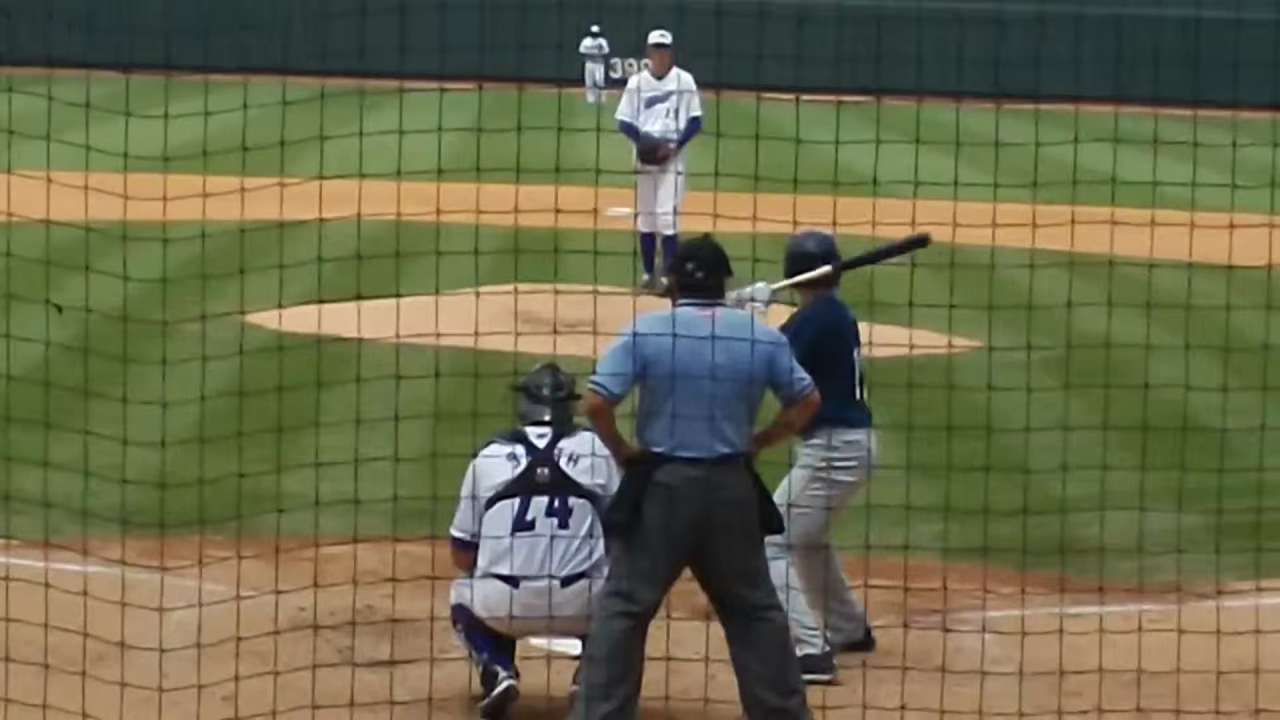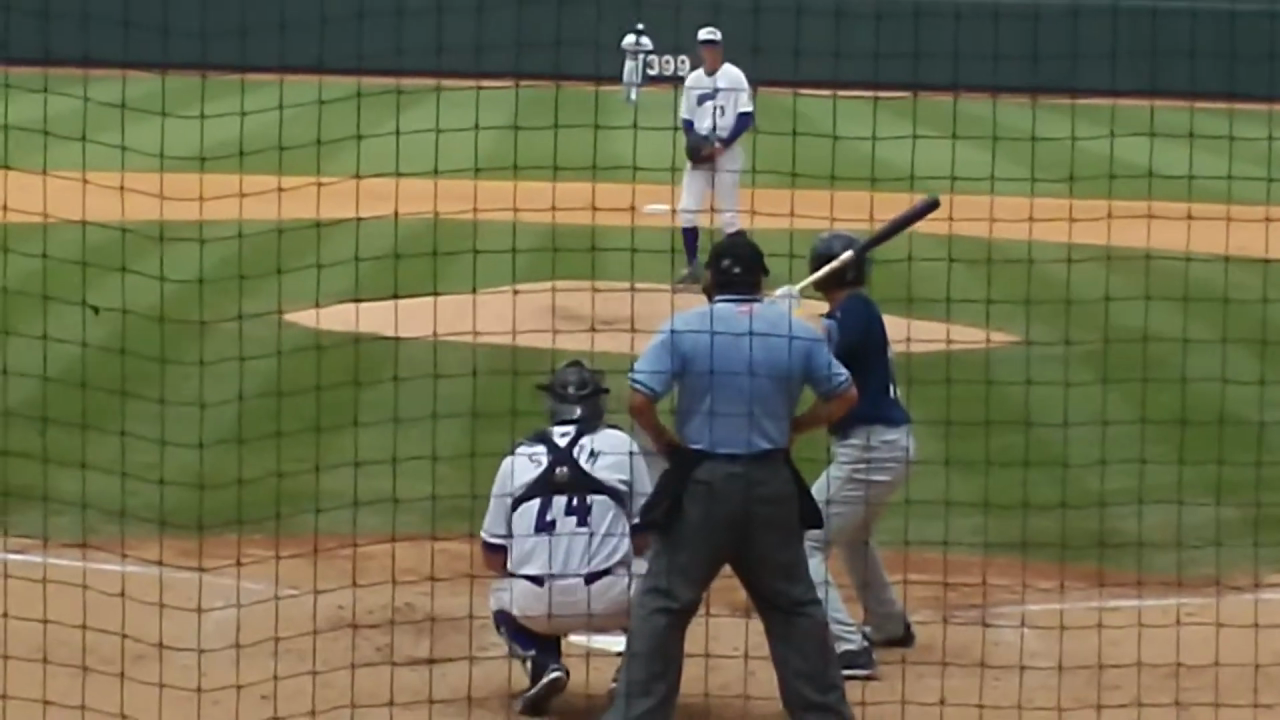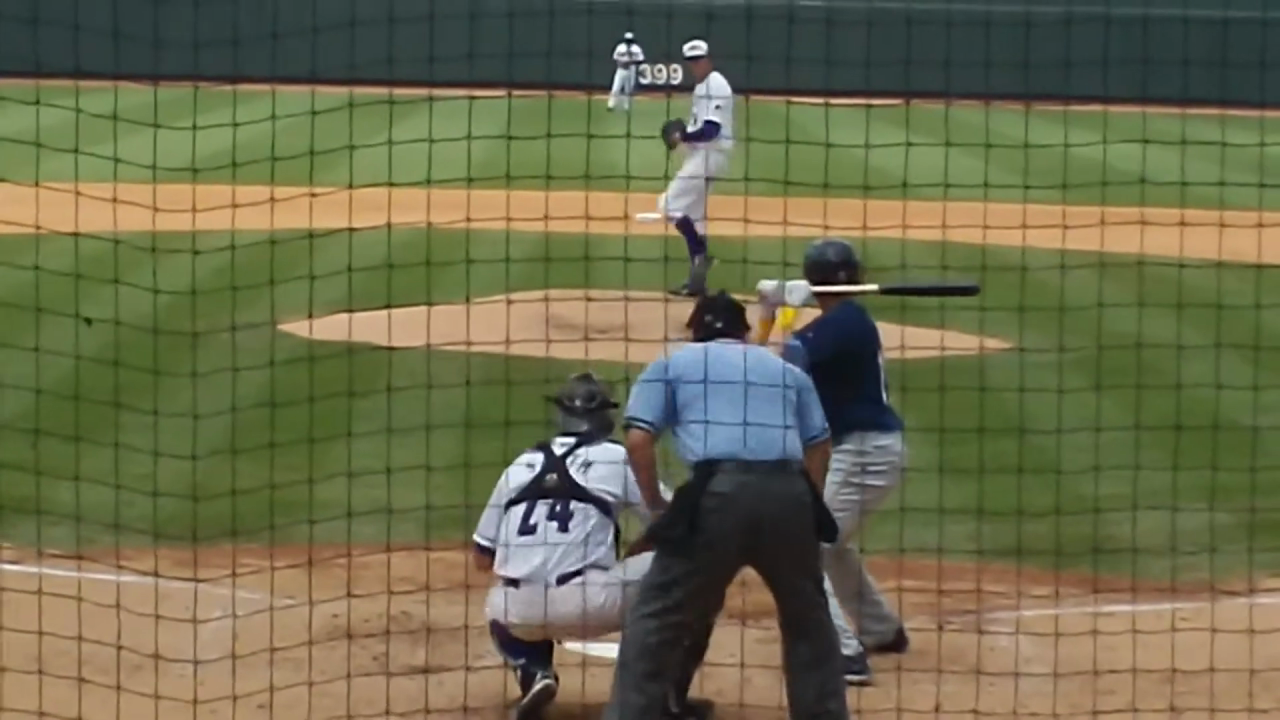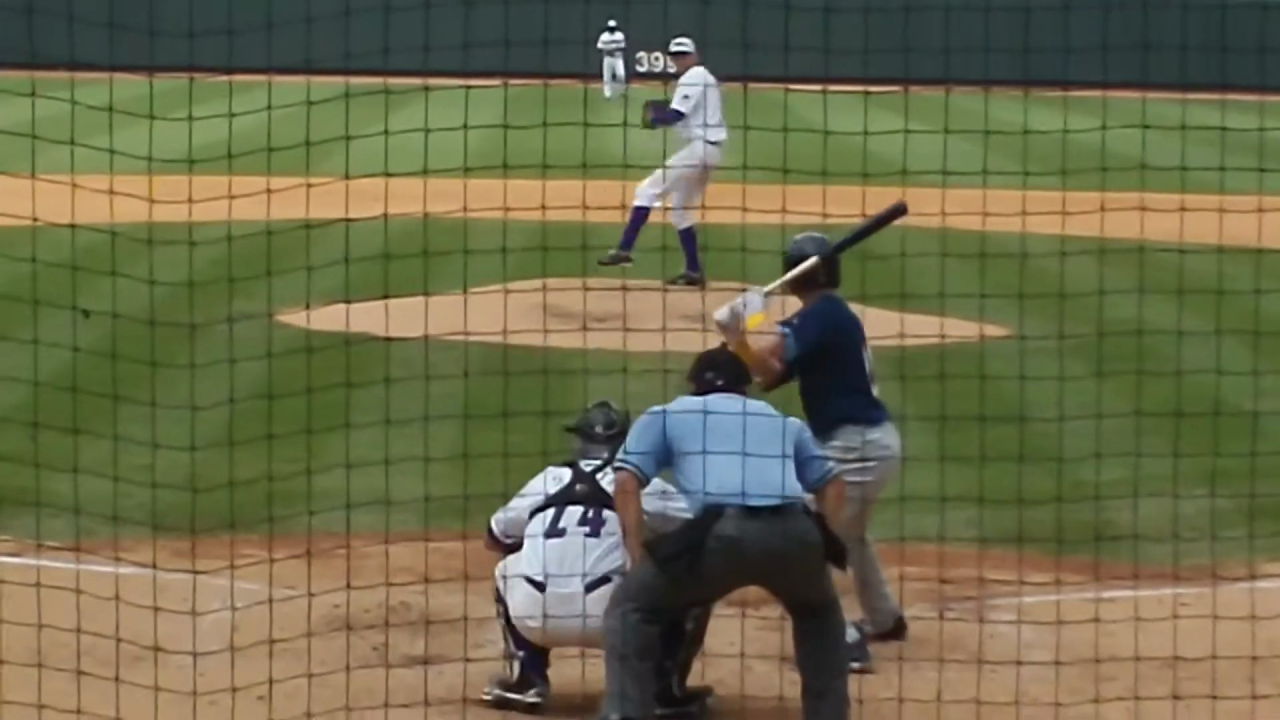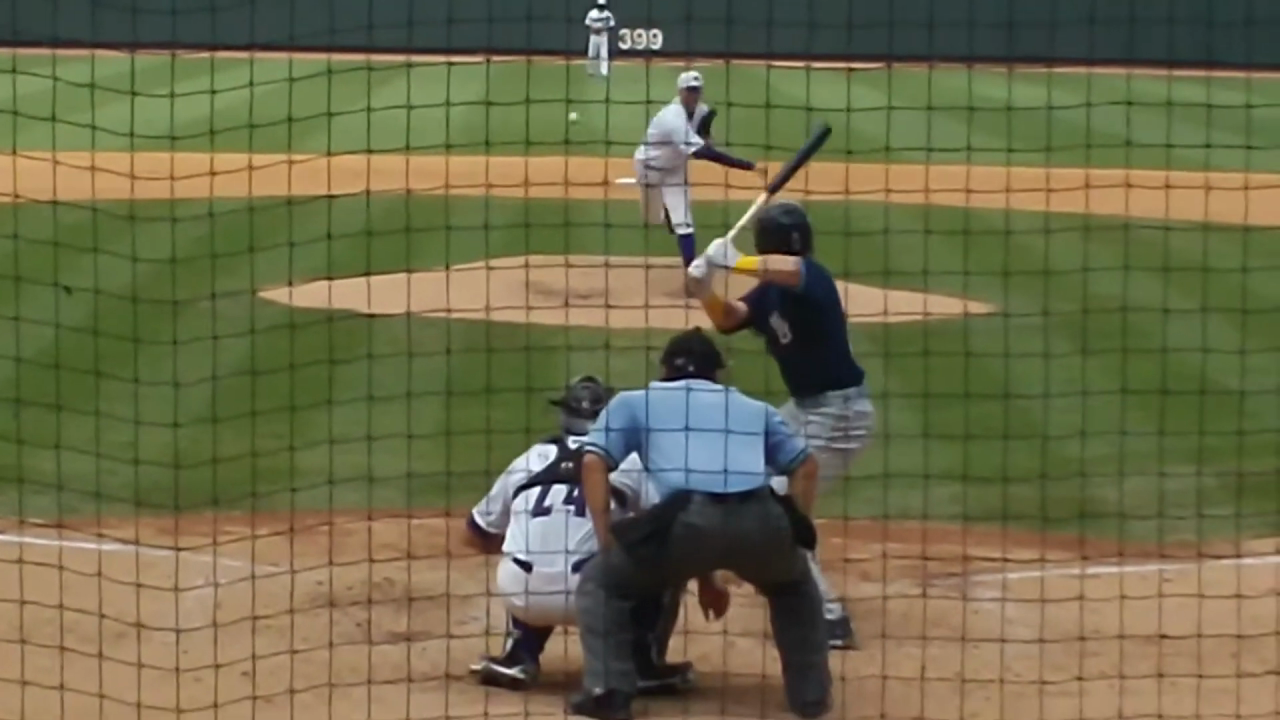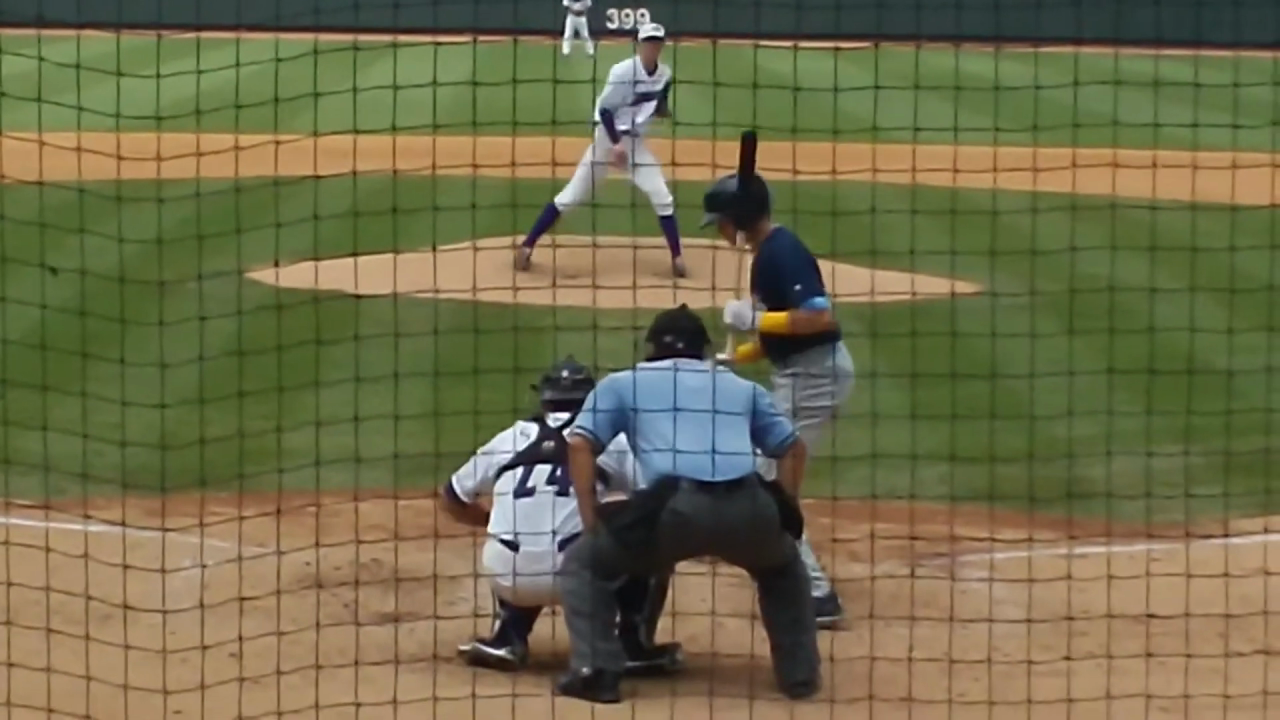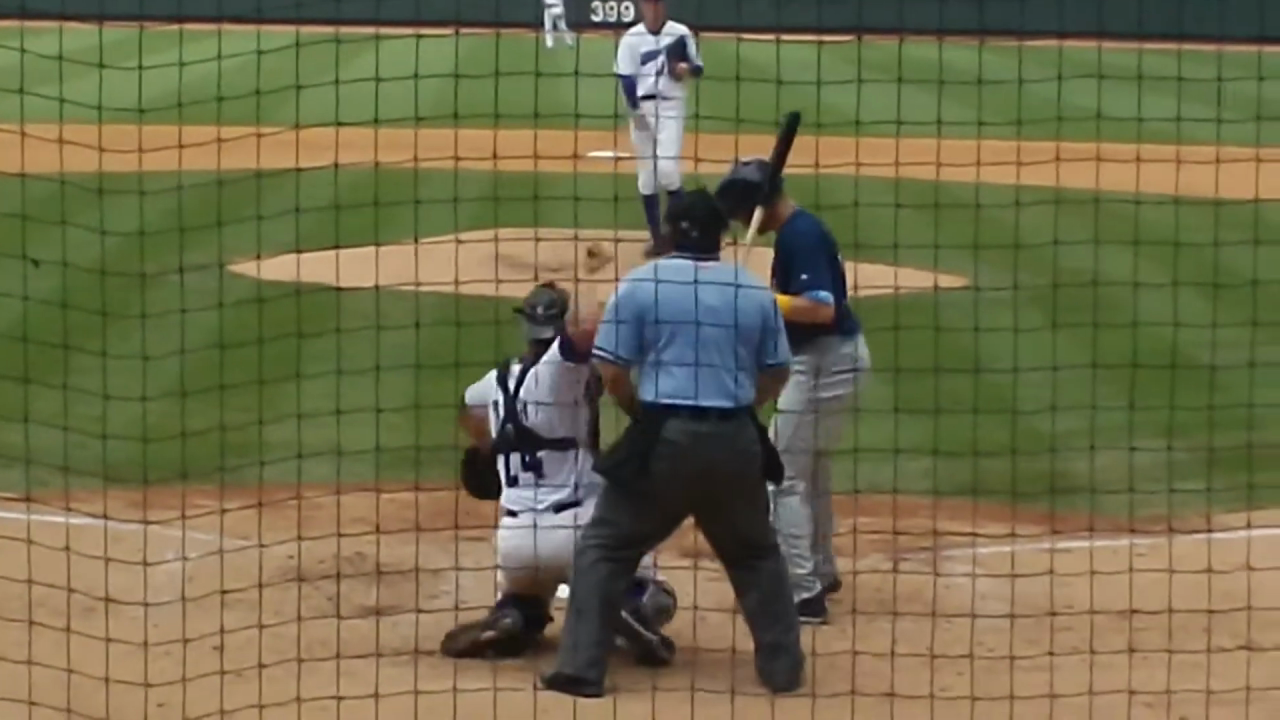
dt=0.7s
person 1, frame 1
left shoulder: (815, 316)
right shoulder: (837, 313)
left wrist: (755, 313)
right wrist: (744, 309)
left hip: (829, 448)
right hip: (849, 443)
left knee: (770, 545)
right knee: (807, 538)
left ankle: (811, 652)
right ankle: (849, 629)
person 1, frame 2
left shoulder: (853, 311)
right shoulder: (858, 310)
left hip: (868, 446)
right hip: (885, 441)
left knee: (804, 541)
right knee: (852, 536)
left ankle: (849, 648)
right ankle: (889, 625)
person 1, frame 3
left shoulder: (840, 322)
right shoulder: (851, 320)
right elbow: (788, 359)
left hip: (862, 453)
right hip: (873, 448)
right knee: (832, 543)
left ankle: (847, 655)
right ankle: (883, 630)
person 1, frame 4
left shoulder: (821, 314)
right shoulder: (834, 316)
left elbow: (772, 351)
right elbow: (769, 376)
right wrist: (735, 334)
left hip: (855, 447)
right hip: (871, 440)
right knee: (846, 532)
left ankle: (845, 645)
right ankle: (884, 619)
person 1, frame 5
left shoulder: (805, 275)
right shoulder: (768, 290)
left elbow: (790, 271)
right elbow: (727, 320)
left wrist: (734, 261)
right wrist: (705, 288)
left hip: (836, 413)
right hip: (804, 407)
left ankle: (830, 620)
person 1, frame 6
left shoulder: (782, 251)
right shoulder: (764, 253)
left elbow: (821, 316)
left wrist: (754, 321)
right wrist: (736, 356)
left hip: (813, 375)
right hip: (798, 374)
left knee: (765, 484)
right knee: (767, 473)
left ankle: (818, 597)
person 1, frame 7
left shoulder: (798, 236)
right shoulder: (801, 229)
left elbow: (820, 309)
left hip: (827, 364)
right hip: (835, 357)
left knee: (781, 476)
right knee: (809, 468)
left ankle: (804, 595)
right ankle: (825, 571)
person 2, frame 1
left shoulder: (645, 331)
right shoulder: (763, 336)
left elbow: (596, 403)
right elbow: (806, 402)
left wrist: (622, 451)
right wrist: (756, 443)
left hip: (663, 484)
right hip: (732, 487)
left knee: (622, 605)
right knee: (755, 607)
person 2, frame 2
left shoulder: (683, 328)
right shoulder: (801, 332)
left elbow: (638, 400)
right elbow: (844, 396)
left wrist: (666, 442)
left hip: (702, 481)
right hip: (771, 482)
left knee: (662, 602)
right knee: (795, 603)
person 2, frame 3
left shoulder: (670, 364)
right shoulder: (787, 369)
left elbow: (638, 440)
right elbow: (818, 450)
left wrist: (657, 512)
left hip: (719, 492)
right hip: (787, 492)
left knee: (655, 614)
right knee: (808, 616)
person 2, frame 4
left shoulder: (663, 416)
right shoulder: (785, 421)
left elbow: (627, 483)
right elbow: (830, 487)
left wrist: (640, 562)
right wrist: (818, 550)
left hip: (723, 535)
right hip: (793, 534)
left knee: (631, 603)
right knee: (819, 612)
person 2, frame 5
left shoulder: (633, 401)
right shoulder: (754, 407)
left elbow: (594, 463)
right elbow: (805, 466)
left wrist: (608, 543)
right wrist: (790, 531)
left hip: (691, 521)
right hip: (761, 522)
left knee: (601, 582)
right knee: (795, 588)
person 2, frame 6
left shoulder: (622, 383)
right shoulder: (741, 385)
left elbow: (579, 445)
right elbow: (793, 449)
left wrist: (592, 527)
right wrist: (780, 516)
left hip: (677, 507)
right hip: (748, 510)
left knee: (584, 562)
right knee: (784, 566)
left ankle: (595, 671)
right ankle: (799, 674)
person 2, frame 7
left shoulder: (640, 284)
right shoulder: (757, 291)
left elbow: (614, 373)
right elbow: (774, 376)
left hip: (666, 436)
right hip: (737, 438)
left knee: (606, 548)
right knee: (755, 553)
left ankle: (580, 668)
right ankle: (783, 666)
person 3, frame 1
left shoulder: (489, 455)
right shoulder: (592, 448)
left elbow: (462, 556)
left hip: (501, 604)
right hip: (577, 602)
left knee: (464, 595)
left ankle: (497, 674)
person 3, frame 2
left shoulder: (518, 456)
right shoulder: (620, 444)
left elbow: (493, 558)
left hip: (533, 604)
right hip: (608, 599)
left knee: (503, 596)
left ankle: (544, 666)
person 3, frame 3
left shoulder: (521, 464)
right shoulder: (616, 457)
left elbow: (482, 556)
right wrist: (622, 550)
left hip: (520, 610)
right hip: (589, 601)
left knee: (499, 606)
left ankle: (533, 673)
person 3, frame 4
left shoulder: (546, 479)
left elbow: (495, 539)
left hip: (533, 614)
right hip: (604, 613)
left knee: (509, 574)
left ankle: (527, 681)
right ankle: (666, 688)
person 3, frame 5
left shoulder: (528, 460)
right shoulder: (628, 460)
left elbow: (476, 536)
left hip: (520, 594)
left ankle: (518, 657)
right ankle: (646, 664)
person 3, frame 6
left shoulder: (510, 437)
right shoulder: (612, 437)
left elbow: (452, 501)
left hip: (505, 574)
left ankle: (506, 639)
right ankle: (634, 644)
person 3, frame 7
left shoulder: (498, 380)
right shoulder: (559, 370)
left elbow: (471, 407)
right elbow: (585, 334)
left hip: (517, 538)
right hip: (579, 531)
left knee: (522, 612)
right knee: (655, 600)
left ankle: (504, 621)
right ankle: (631, 611)
person 4, frame 1
left shoulder: (684, 80)
right shoulder: (636, 82)
left elbow: (695, 121)
right elbow: (624, 122)
left wrist: (676, 146)
right wrist: (643, 142)
left hip: (673, 156)
left knee: (667, 216)
right knee: (645, 216)
left ankle: (669, 275)
right ankle: (649, 273)
person 4, frame 2
left shoulder: (734, 76)
right shoulder: (693, 79)
left elbow: (746, 117)
right elbow: (686, 119)
left wrist: (723, 144)
left hip: (728, 153)
left knee: (727, 214)
right knee: (686, 210)
right ankle: (692, 267)
person 4, frame 3
left shoulder: (714, 85)
right shoulder: (701, 86)
left elbow: (712, 129)
left wrist: (684, 137)
right wrist: (685, 135)
left hip: (708, 155)
right hip: (702, 155)
left knee: (670, 207)
right knee: (693, 216)
left ankle: (701, 254)
right ankle: (697, 280)
person 4, frame 4
left shoulder: (692, 78)
right shoulder: (706, 79)
left elbow: (675, 115)
left wrist: (654, 119)
right wrist: (662, 116)
left hip: (699, 149)
right hip: (709, 152)
left knee: (647, 191)
right knee: (680, 212)
left ankle: (624, 248)
right ankle: (693, 271)
person 4, frame 5
left shoulder: (699, 109)
right shoulder: (672, 119)
right elbow: (703, 152)
right wrist: (749, 165)
left hip: (674, 170)
right hip: (649, 169)
left knee: (683, 223)
right knee: (654, 219)
right ankle: (666, 213)
person 4, frame 6
left shoulder: (665, 73)
right shoulder: (623, 70)
right elbow: (604, 110)
left wrist: (662, 110)
right wrist: (614, 143)
left hip: (636, 144)
right hip: (607, 141)
left knee: (663, 199)
right knee: (570, 196)
left ankle: (677, 256)
right ankle: (528, 244)
person 4, frame 7
left shoulder: (680, 33)
right shoulder: (631, 38)
left elbow: (698, 68)
right elbow: (625, 78)
left wrist: (687, 69)
right wrist: (635, 111)
left hip: (671, 108)
right hip: (641, 110)
left knee: (668, 168)
right knee: (646, 177)
right ankle: (657, 238)
